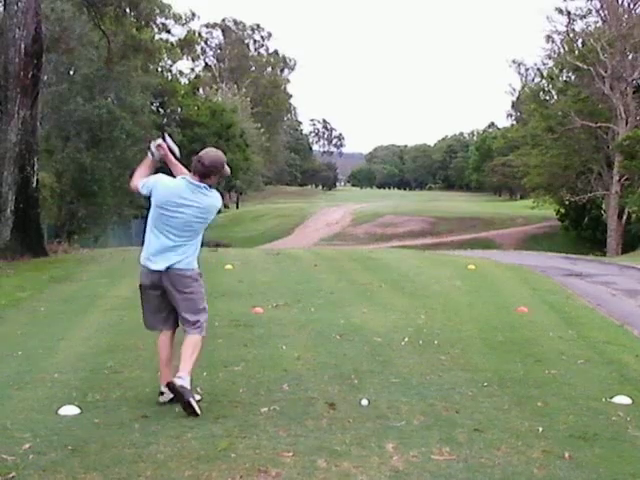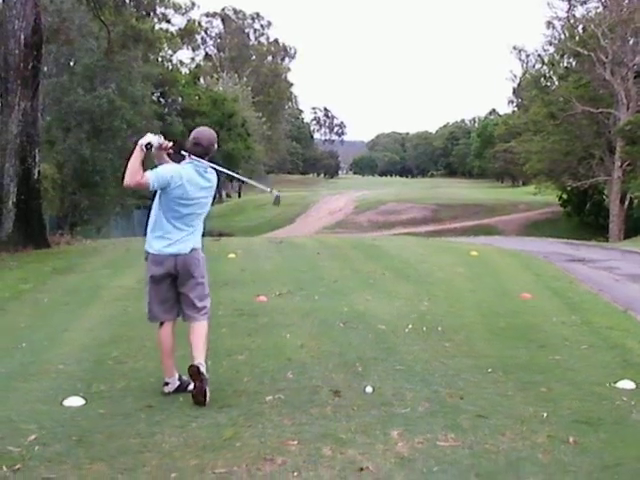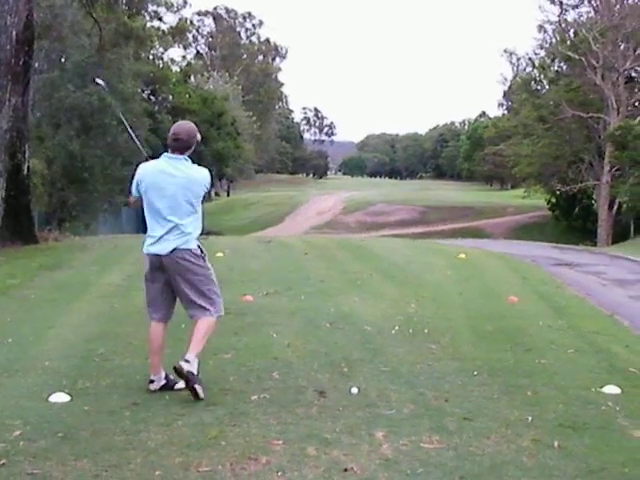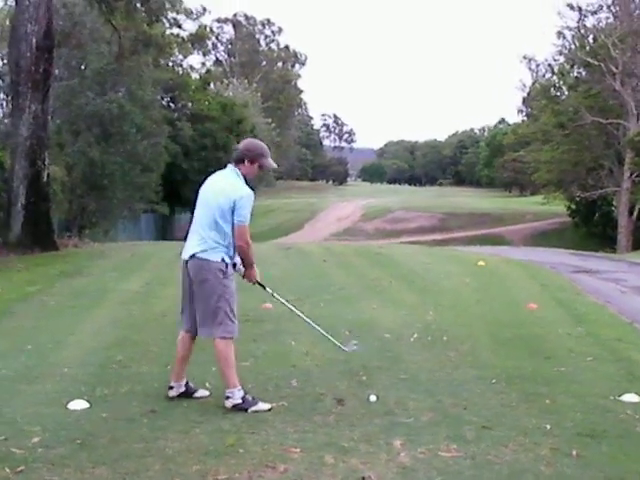
dt=0.5s
person 1, frame 1
left shoulder: (163, 185)
right shoulder: (213, 201)
left elbow: (135, 183)
left wrist: (155, 156)
right wrist: (171, 160)
left hip: (151, 268)
right hip: (183, 272)
left knee: (165, 328)
right knee: (195, 328)
left ankle: (167, 387)
right ankle: (182, 379)
person 1, frame 2
left shoulder: (173, 174)
right shoulder: (211, 177)
left elbow: (131, 181)
left wrist: (141, 146)
right wrist: (161, 156)
left hip: (160, 255)
right hip: (190, 255)
left knee: (166, 318)
right knee: (198, 314)
left ankle: (171, 379)
right ankle: (199, 364)
person 1, frame 3
left shoulder: (144, 170)
right shoulder: (201, 175)
left elbow: (134, 200)
left hip: (154, 252)
right hip: (185, 251)
left knee: (158, 316)
right knee: (209, 309)
left ankle: (157, 377)
right ankle: (189, 362)
person 1, frame 4
left shoulder: (214, 180)
right shoulder: (242, 192)
right elbow: (241, 242)
left wrist: (242, 264)
right wrist: (250, 268)
left hip: (192, 257)
right hip: (213, 263)
left knee: (190, 326)
right knee: (223, 329)
left ankle: (178, 384)
right ankle: (235, 394)
